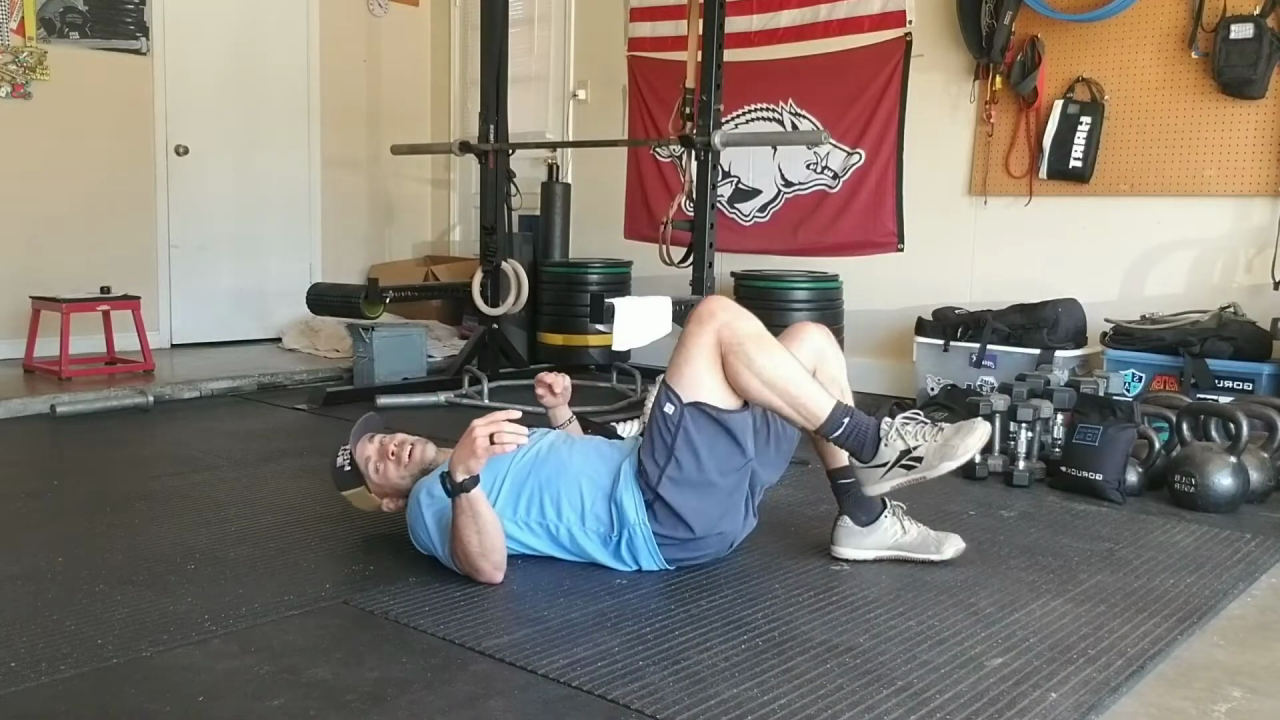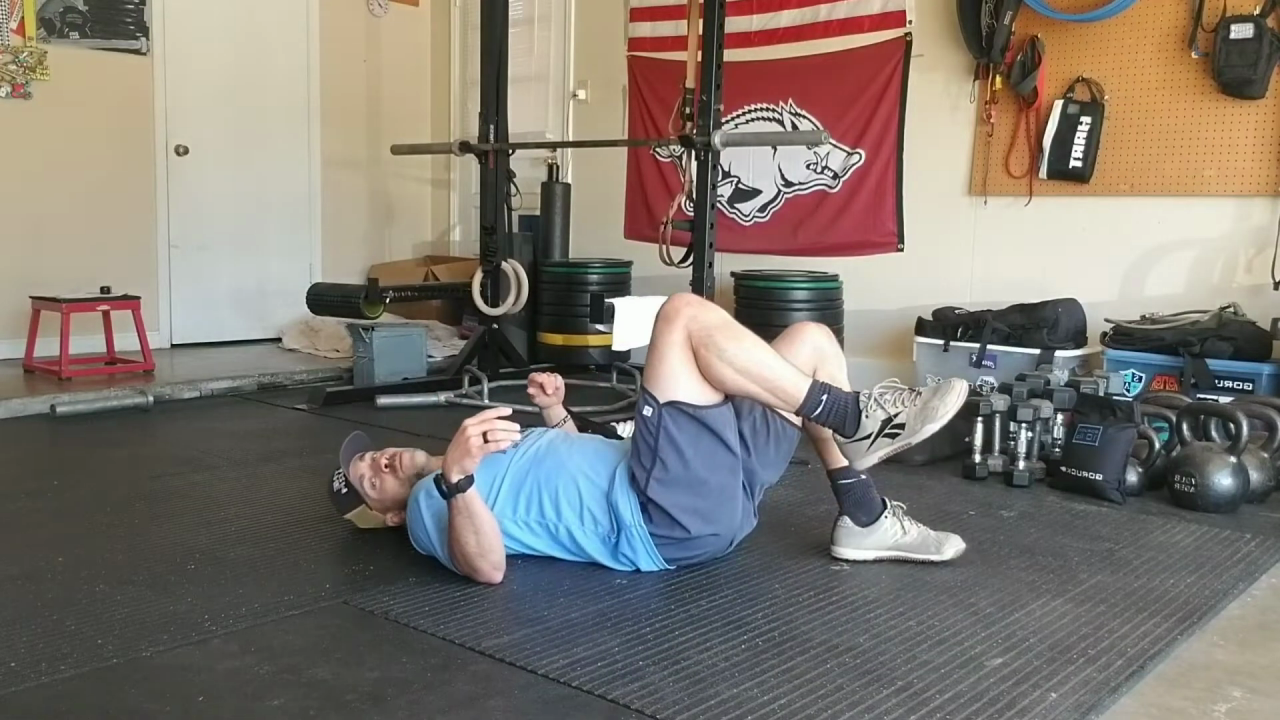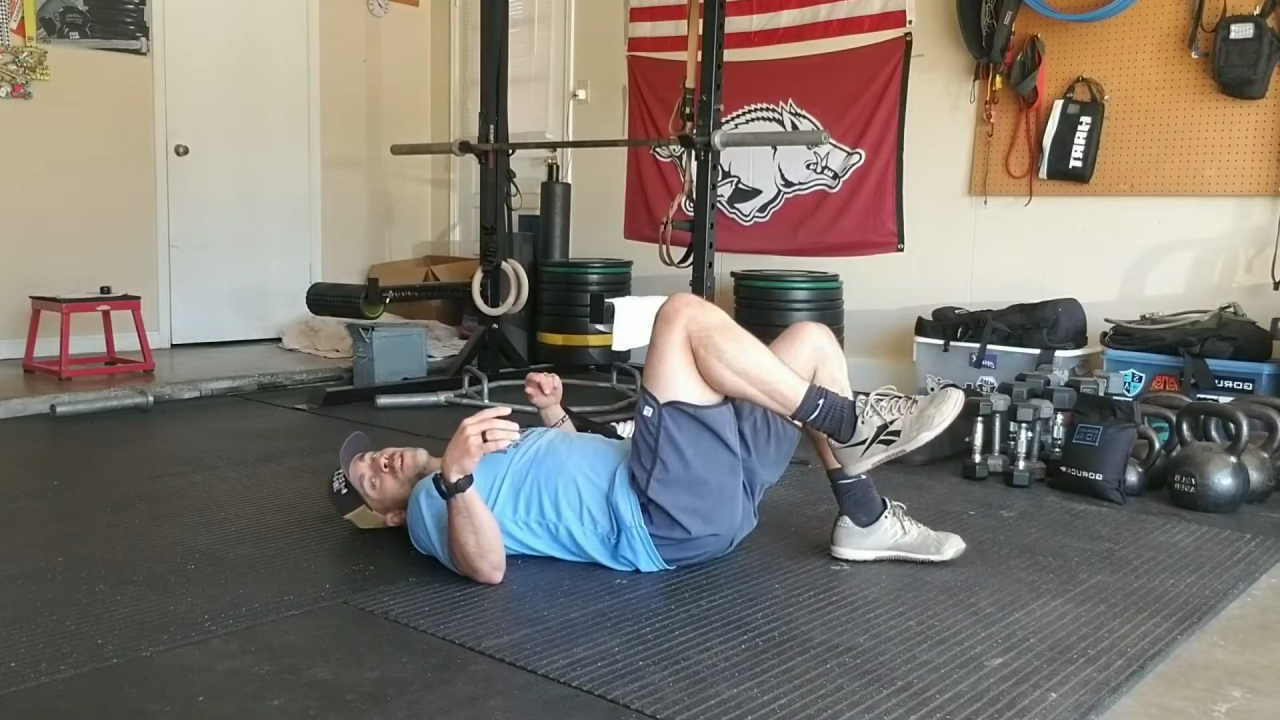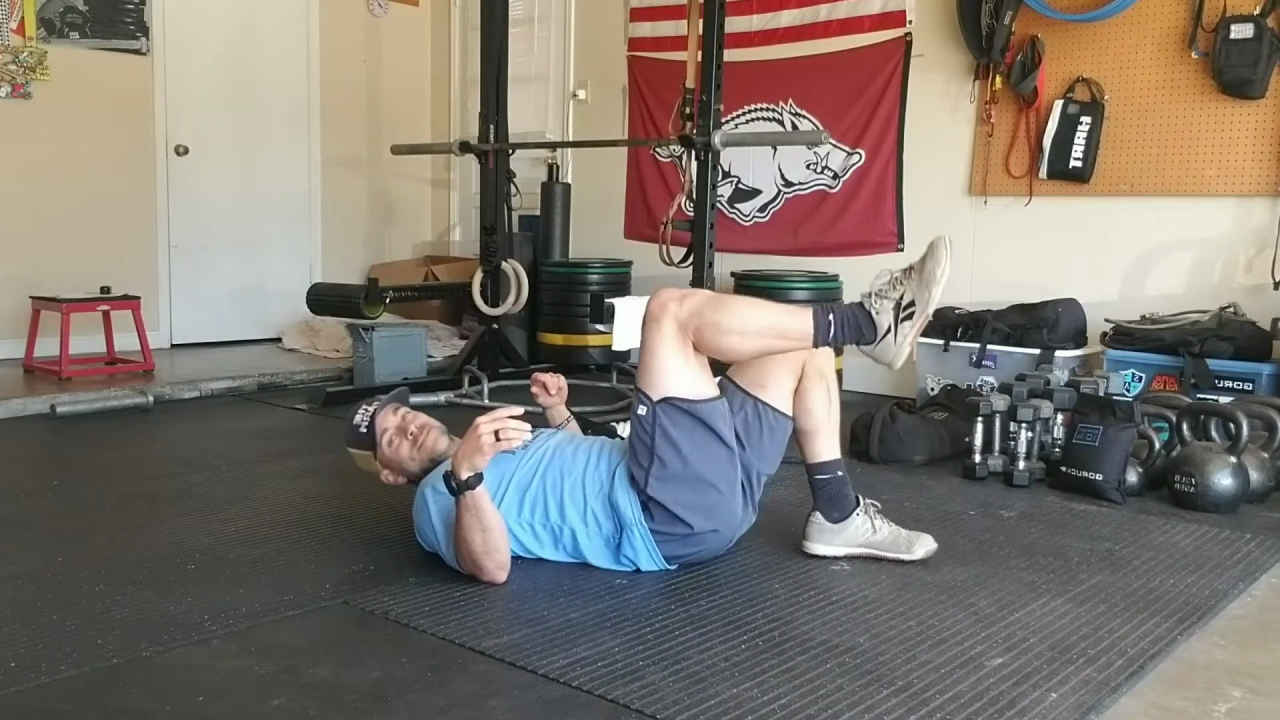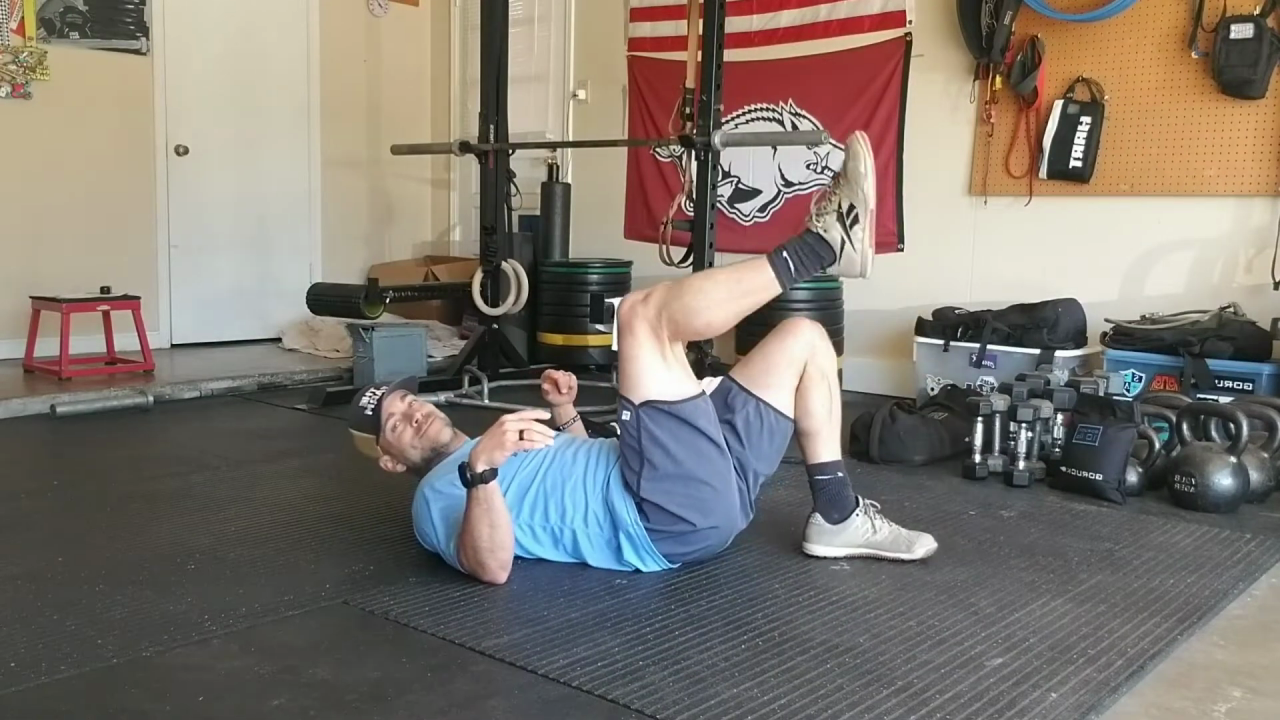
dt=0.4s
person 1, frame 1
left shoulder: (477, 459)
right shoulder: (432, 505)
right elbow: (487, 567)
left wrist: (559, 412)
right wrist: (462, 475)
left hip: (704, 492)
right hip: (666, 520)
left knee: (811, 340)
right knee: (716, 317)
left ankle: (864, 520)
right ankle: (876, 446)
person 1, frame 2
left shoulder: (477, 464)
right shoulder: (431, 506)
right elbow: (488, 567)
left wrist: (555, 413)
right wrist: (456, 477)
left hip: (711, 488)
right hip: (667, 519)
left knee: (812, 339)
right knee: (685, 314)
left ankle: (864, 520)
right ankle: (858, 420)
person 1, frame 3
left shoulder: (479, 465)
right shoulder: (433, 506)
right elbow: (487, 567)
left wrist: (552, 412)
right wrist: (455, 476)
left hip: (710, 487)
right hip: (668, 520)
left knee: (812, 340)
right knee: (685, 316)
left ankle: (864, 521)
right ankle: (854, 425)
person 1, frame 4
left shoulder: (488, 453)
right shoulder: (438, 501)
right elbow: (490, 566)
left wrist: (557, 416)
right wrist: (465, 470)
left hip: (710, 490)
right hip: (670, 519)
left knee: (805, 347)
right knee: (672, 311)
left ankle: (838, 518)
right ankle: (871, 323)
person 1, frame 5
left shoulder: (488, 448)
right shoulder: (437, 496)
right elbow: (492, 567)
left wrist: (564, 415)
right wrist: (479, 468)
left hip: (709, 487)
right hip: (675, 520)
left knee: (803, 337)
right knee: (644, 313)
left ankle: (839, 519)
right ankle: (824, 245)
